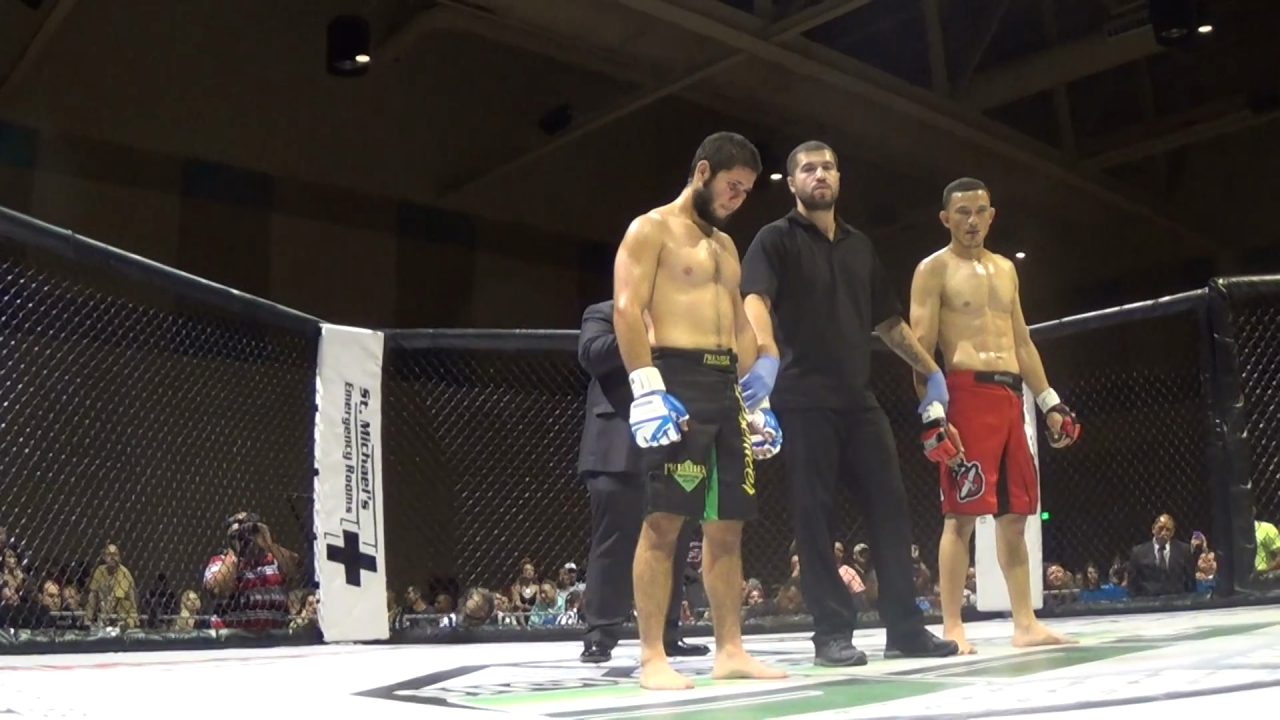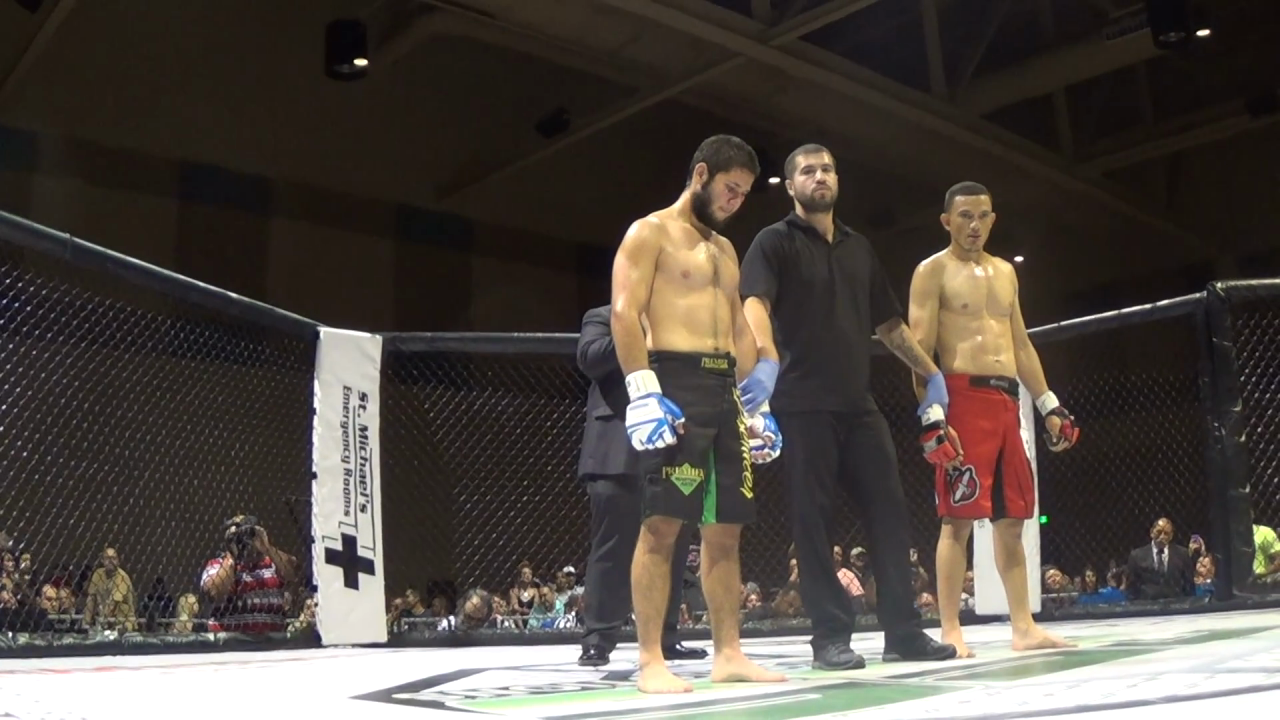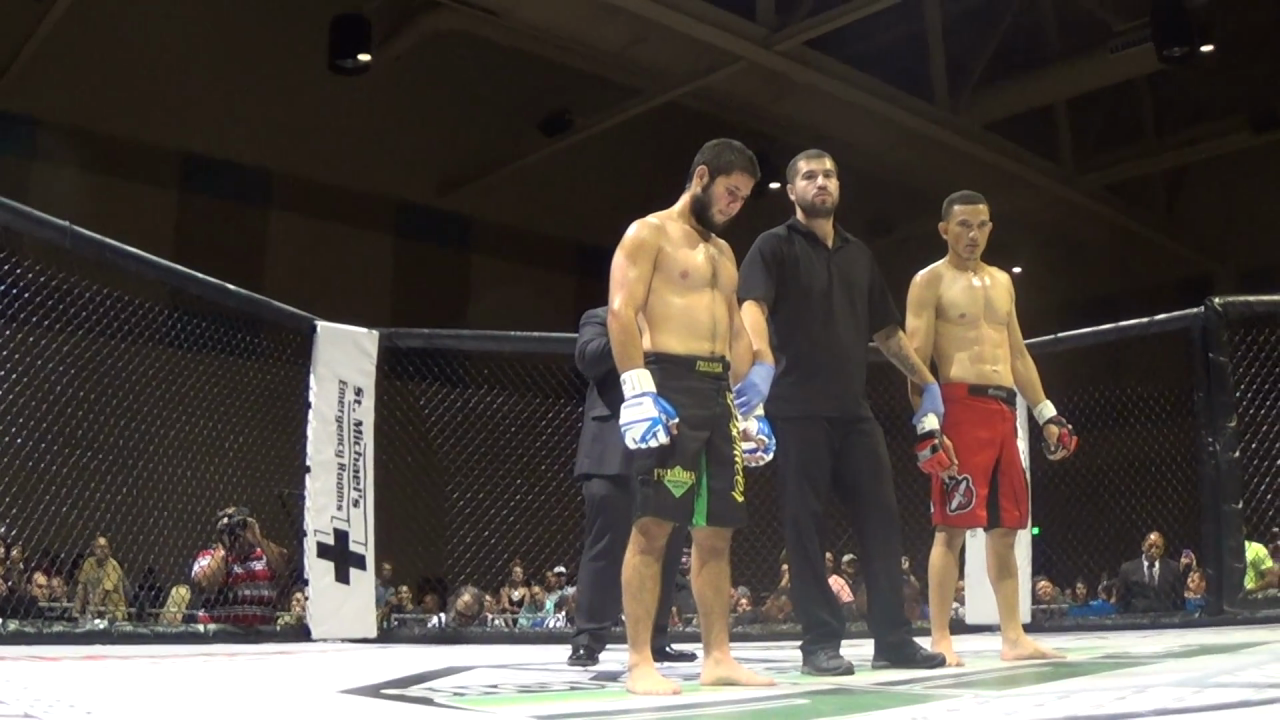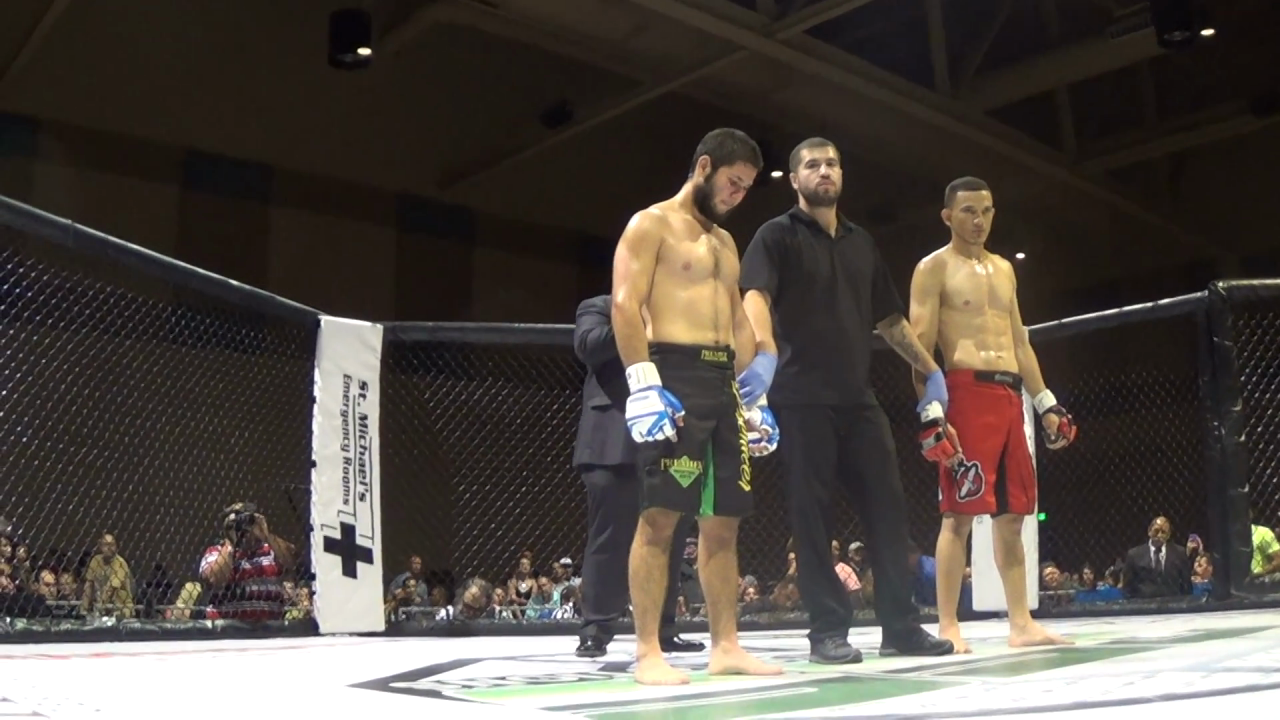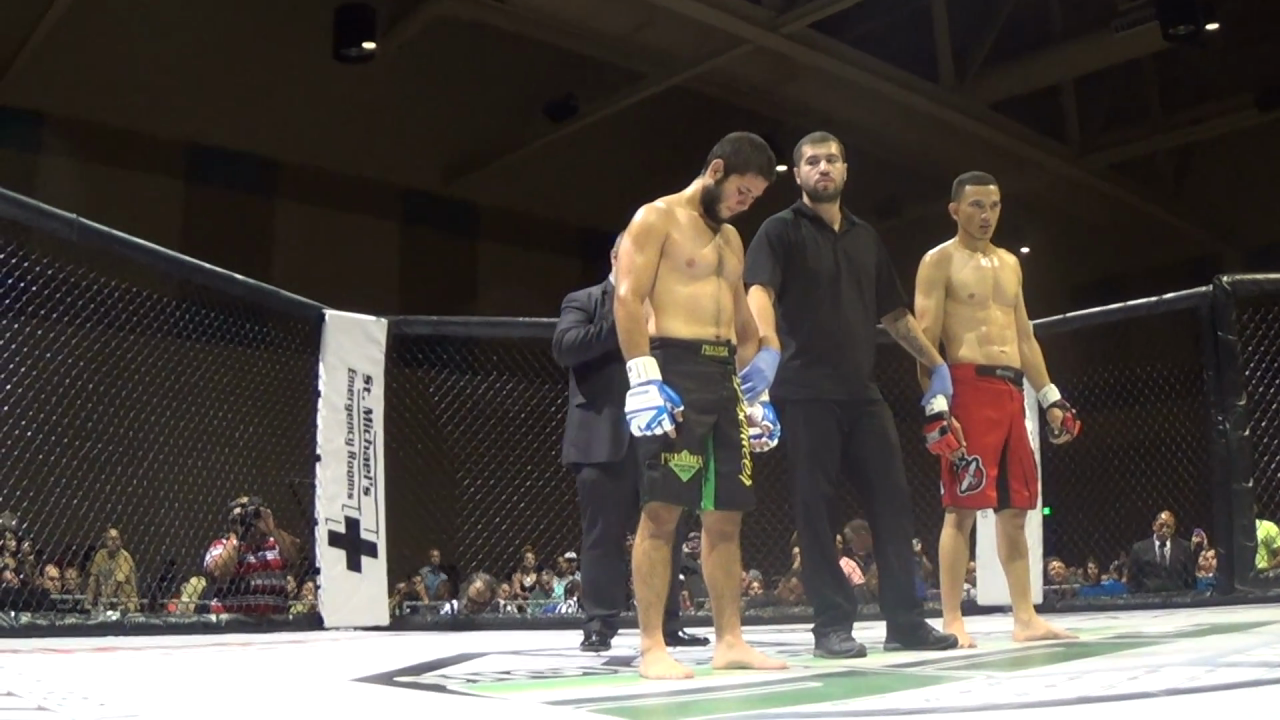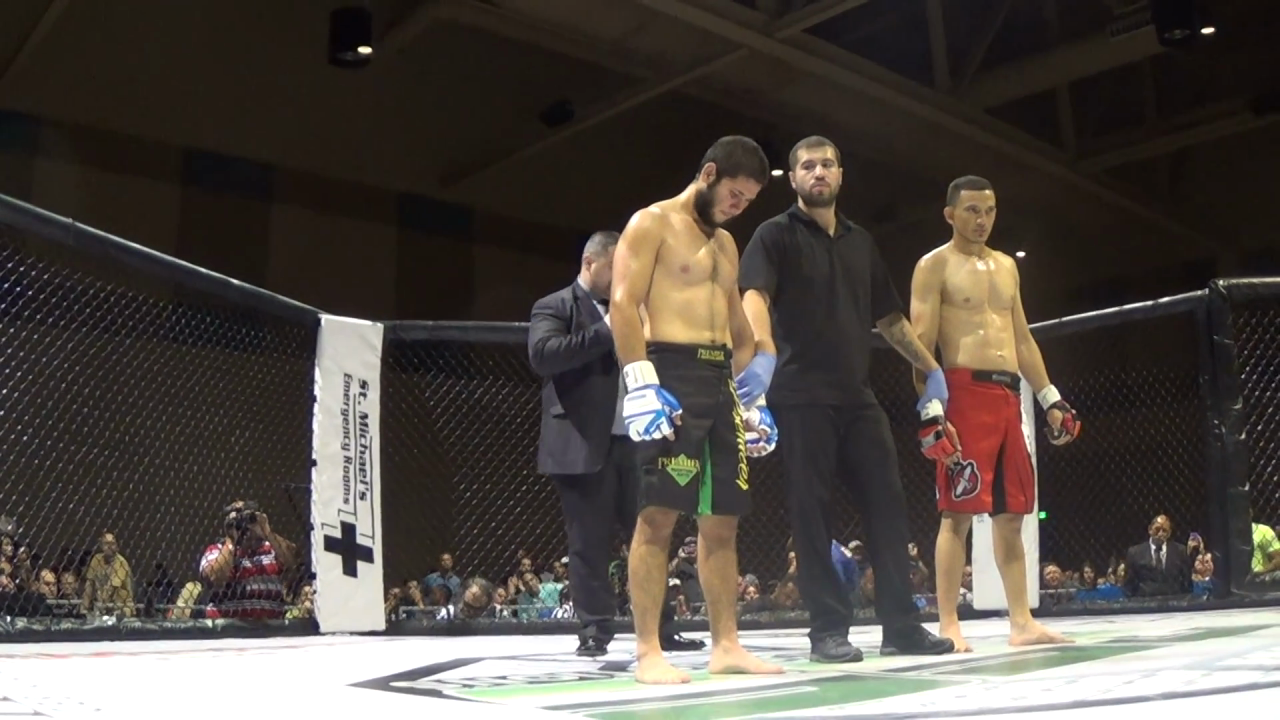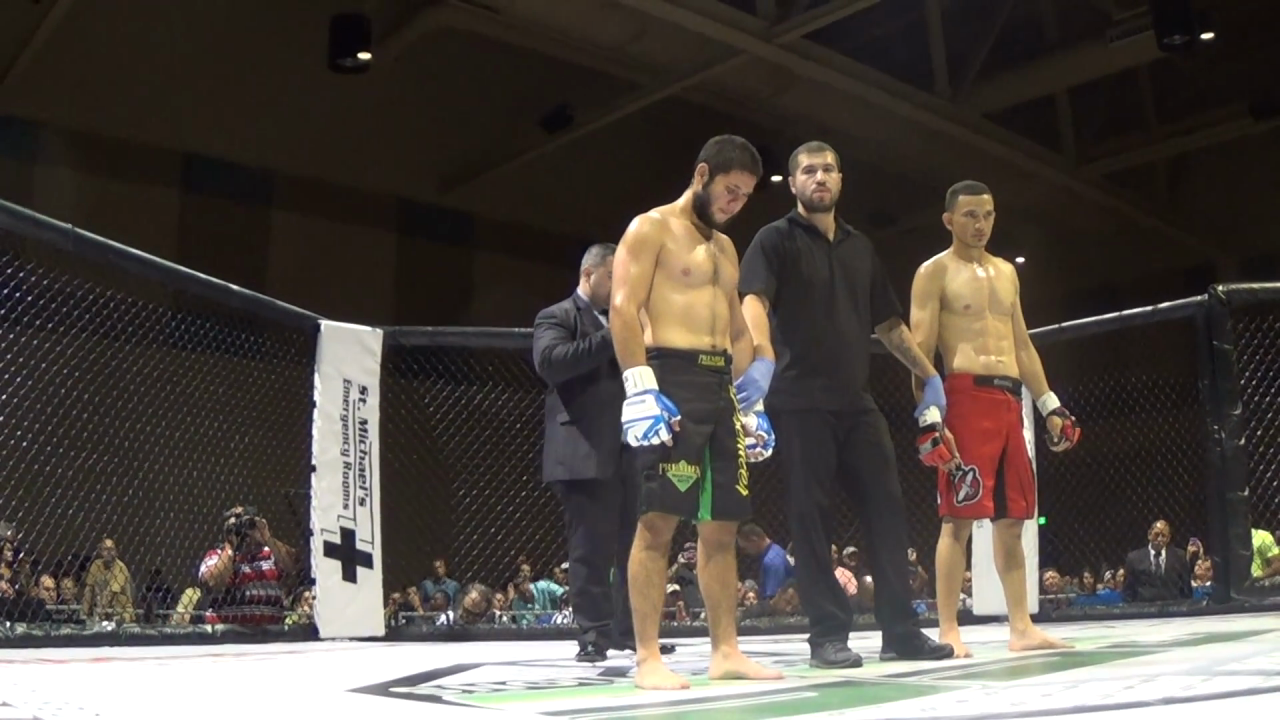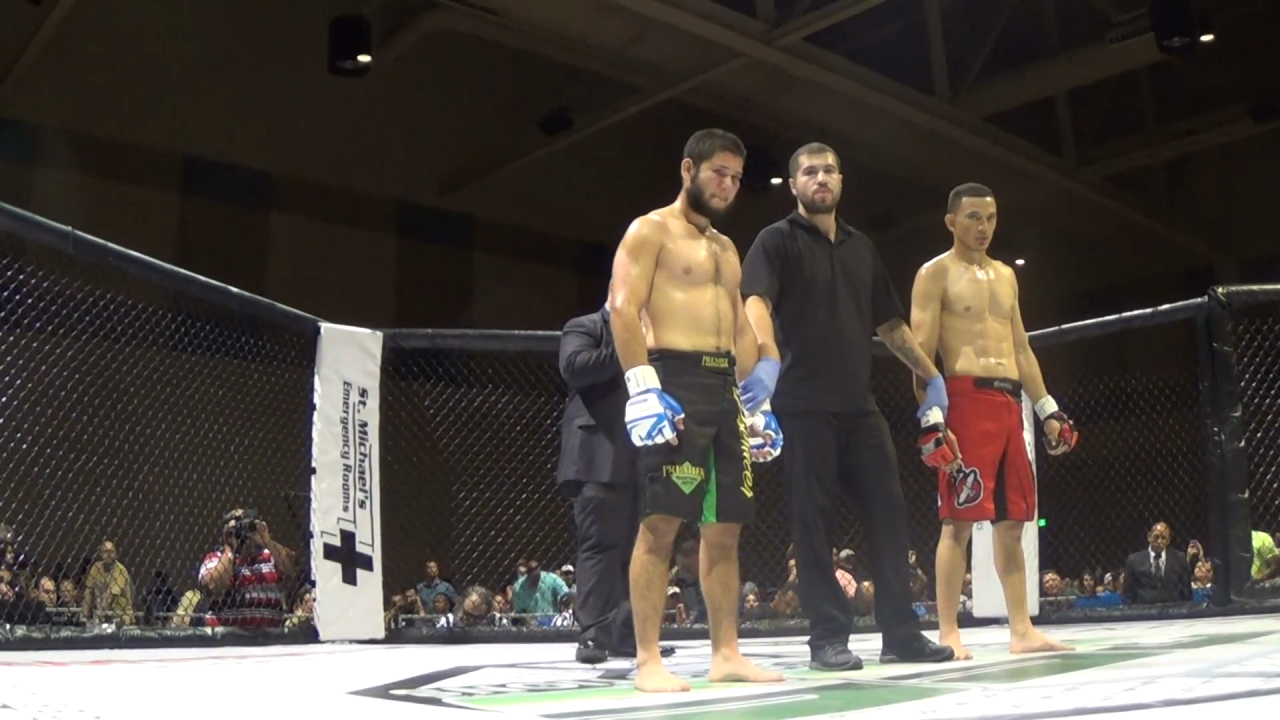
dt=0.5s
person 1, frame 1
left shoulder: (726, 246)
right shoulder: (651, 229)
right elbow: (627, 310)
left wrist: (757, 397)
right wrist: (648, 389)
left hip: (725, 387)
right hip: (677, 379)
left knee: (727, 526)
right knee: (663, 521)
left ankle: (729, 650)
right ankle: (652, 658)
person 1, frame 2
left shoulder: (725, 250)
right shoulder: (650, 233)
right elbow: (625, 314)
right wrist: (644, 392)
left hip: (724, 391)
right hip: (674, 382)
left knee: (726, 529)
right knee: (662, 525)
left ankle: (728, 653)
right ankle: (651, 662)
person 1, frame 3
left shoulder: (724, 253)
right shoulder: (649, 233)
right elbow: (621, 313)
right wrist: (639, 391)
left hip: (718, 393)
right hip: (670, 384)
left knee: (716, 532)
right knee: (653, 526)
left ankle: (717, 657)
right ankle: (640, 662)
person 1, frame 4
left shoulder: (725, 243)
right shoulder: (651, 225)
right elbow: (625, 307)
right wrist: (644, 385)
left hip: (723, 384)
right hip: (674, 375)
left knee: (722, 521)
right knee: (660, 517)
left ankle: (725, 647)
right ankle: (648, 653)
person 1, frame 5
left shoulder: (731, 239)
right shoulder: (656, 218)
right elbow: (627, 299)
right wrist: (645, 379)
left hip: (723, 377)
right hip: (675, 369)
left knee: (726, 515)
right knee: (661, 510)
left ankle: (729, 640)
right ankle: (652, 646)
person 1, frame 6
left shoulder: (725, 243)
right shoulder: (652, 223)
right elbow: (623, 304)
right wrist: (641, 383)
left hip: (719, 381)
right hip: (670, 373)
left knee: (722, 519)
right knee: (658, 514)
left ankle: (726, 645)
right ankle: (648, 652)
person 1, frame 7
left shoulder: (725, 248)
right shoulder: (651, 228)
right elbow: (623, 309)
right wrist: (641, 389)
left hip: (719, 386)
right hip: (671, 379)
left knee: (722, 525)
right knee: (658, 521)
left ankle: (725, 650)
right ankle: (648, 658)
person 1, frame 8
left shoulder: (727, 248)
right shoulder: (650, 230)
right elbow: (624, 310)
right wrist: (644, 389)
left hip: (724, 388)
right hip: (674, 380)
left knee: (725, 527)
right knee: (661, 522)
left ankle: (726, 654)
right ankle: (648, 661)
person 2, frame 1
left shoulder: (860, 246)
right shoulder: (776, 239)
left elbow: (889, 321)
right elbow: (755, 300)
left wrist: (931, 370)
left hip: (858, 397)
right hip: (803, 398)
left knee: (890, 507)
right knee: (813, 515)
left ankle: (904, 626)
right ankle: (832, 633)
person 2, frame 2
left shoulder: (858, 247)
right shoulder: (775, 242)
left elbow: (888, 323)
right elbow: (755, 303)
left wrist: (931, 373)
right wrist: (767, 359)
left hip: (858, 400)
right hip: (802, 401)
left knee: (889, 510)
right knee: (813, 519)
left ankle: (903, 630)
right ankle: (831, 636)
person 2, frame 3
left shoulder: (859, 254)
right shoulder: (775, 246)
left elbow: (886, 330)
right elbow: (753, 306)
left wrist: (928, 382)
right wrist: (763, 363)
left hip: (853, 408)
right hip: (797, 407)
left knee: (882, 518)
right knee: (804, 524)
left ankle: (892, 638)
right ankle: (820, 643)
person 2, frame 4
left shoulder: (861, 243)
right shoulder: (778, 235)
left elbow: (889, 319)
right elbow: (756, 296)
left wrist: (931, 370)
right wrist: (767, 354)
left hip: (858, 396)
right hip: (801, 395)
left knee: (888, 505)
right knee: (811, 512)
left ankle: (900, 625)
right ankle: (828, 630)
person 2, frame 5
left shoulder: (866, 237)
right shoulder: (781, 230)
left elbow: (894, 312)
right elbow: (759, 291)
left wrist: (936, 363)
right wrist: (769, 349)
left hip: (862, 390)
right hip: (806, 390)
left knee: (892, 500)
right knee: (815, 506)
left ankle: (904, 620)
right ankle: (832, 624)
person 2, frame 6
left shoulder: (860, 241)
right shoulder: (777, 234)
left elbow: (889, 317)
right elbow: (755, 296)
left wrist: (932, 368)
right wrist: (765, 353)
left hip: (857, 395)
right hip: (800, 395)
left knee: (888, 504)
right knee: (811, 511)
left ankle: (901, 624)
right ankle: (829, 629)
person 2, frame 7
left shoulder: (860, 247)
right shoulder: (776, 239)
left elbow: (888, 322)
right elbow: (754, 300)
left wrist: (930, 374)
right wrist: (763, 358)
left hip: (856, 400)
right hip: (800, 400)
left knee: (887, 509)
right knee: (810, 516)
left ankle: (900, 630)
right ankle: (828, 635)
person 2, frame 8
left shoulder: (861, 247)
right shoulder: (777, 241)
left elbow: (889, 323)
right elbow: (756, 302)
left wrist: (931, 375)
right wrist: (768, 358)
left hip: (859, 402)
right hip: (803, 403)
left knee: (888, 512)
right knee: (813, 519)
left ankle: (901, 632)
right ankle: (828, 637)
person 3, frame 1
left shoulder: (1005, 269)
right shoulder: (934, 270)
right elbow: (922, 348)
left wrist: (1050, 403)
right wrist: (933, 414)
left hip: (1010, 397)
right hip: (967, 395)
left knee: (1015, 515)
right knee: (961, 514)
left ankle: (1026, 623)
right ankle: (952, 627)
person 3, frame 2
left shoulder: (1005, 272)
right shoulder: (933, 272)
left elbow: (1021, 345)
right elbow: (920, 350)
left wrist: (1049, 406)
right wrist: (932, 415)
left hip: (1007, 401)
right hip: (963, 398)
left knee: (1012, 519)
right knee: (958, 518)
left ankle: (1024, 626)
right ankle: (951, 631)
person 3, frame 3
left shoulder: (1001, 282)
right shoulder: (930, 282)
left elbow: (1018, 355)
right elbow: (917, 360)
left wrist: (1046, 414)
right wrist: (927, 425)
left hip: (1003, 411)
right hip: (961, 407)
left knee: (1005, 529)
right knee: (952, 527)
left ankle: (1014, 637)
right ankle: (940, 640)
person 3, frame 4
left shoulder: (1003, 269)
right shoulder: (934, 268)
right elbow: (920, 346)
left wrist: (1046, 403)
right wrist: (930, 414)
left hip: (1010, 397)
right hip: (967, 393)
left knee: (1012, 516)
right knee: (959, 514)
left ankle: (1022, 623)
right ankle: (948, 627)
person 3, frame 5
left shoulder: (1009, 264)
right shoulder: (940, 261)
right elbow: (927, 340)
left wrist: (1051, 398)
right wrist: (936, 407)
left hip: (1011, 392)
right hip: (968, 389)
left knee: (1015, 510)
right knee: (962, 508)
left ankle: (1026, 618)
right ankle: (952, 621)
person 3, frame 6
left shoulder: (1006, 267)
right shoulder: (935, 266)
left elbow: (1023, 339)
right elbow: (921, 344)
left wrist: (1051, 400)
right wrist: (931, 411)
left hip: (1008, 396)
right hip: (965, 392)
left knee: (1011, 514)
right knee: (959, 513)
left ankle: (1022, 622)
right ankle: (948, 625)
person 3, frame 7
left shoulder: (1006, 272)
right shoulder: (934, 273)
right elbow: (921, 351)
left wrist: (1051, 406)
right wrist: (929, 418)
left hip: (1010, 402)
right hip: (966, 398)
left knee: (1012, 520)
right knee: (959, 518)
left ankle: (1022, 627)
right ankle: (948, 631)
person 3, frame 8
left shoulder: (1005, 276)
right shoulder: (936, 274)
right elbow: (922, 352)
left wrist: (1048, 410)
right wrist: (931, 418)
left hip: (1010, 403)
right hip: (967, 400)
left knee: (1012, 522)
right knee: (959, 520)
left ankle: (1022, 630)
right ankle: (949, 633)
person 4, frame 1
right shoulder: (603, 314)
right elbow: (590, 354)
right hip: (619, 449)
left knee: (672, 546)
right knee: (613, 545)
left ankle: (666, 635)
right ankle: (599, 637)
person 4, frame 2
right shoulder: (603, 318)
right elbow: (589, 358)
right hip: (619, 453)
left knee: (670, 548)
right knee: (613, 548)
left ankle: (665, 638)
right ankle: (598, 640)
person 4, frame 3
right shoulder: (601, 318)
right elbow: (588, 358)
right hip: (615, 452)
left knee: (665, 550)
right knee: (605, 547)
left ankle: (655, 641)
right ankle: (588, 641)
person 4, frame 4
right shoulder: (599, 308)
right elbow: (588, 346)
right hip: (615, 443)
right knee: (608, 538)
left ankle: (662, 630)
right ankle: (595, 631)
person 4, frame 5
right shoulder: (585, 301)
right elbow: (565, 346)
right hip: (604, 440)
right knee: (603, 538)
left ankle: (667, 624)
right ankle: (600, 625)
person 4, frame 6
right shoulder: (553, 307)
right elbow: (542, 356)
right wrist: (605, 332)
left hip: (633, 441)
right hip: (584, 446)
right knee: (589, 543)
left ankle: (661, 628)
right ankle: (595, 630)
person 4, frame 7
right shoulder: (557, 318)
right elbow: (550, 362)
right wrist: (610, 339)
right hip: (586, 453)
left knee: (635, 544)
right knee: (590, 548)
left ankle: (627, 629)
right ankle: (593, 635)
person 4, frame 8
right shoulder: (584, 327)
right elbow: (574, 366)
left hip: (639, 461)
right hip: (598, 459)
left knee: (634, 551)
right knee: (600, 546)
left ankle: (626, 636)
right ankle: (593, 636)
